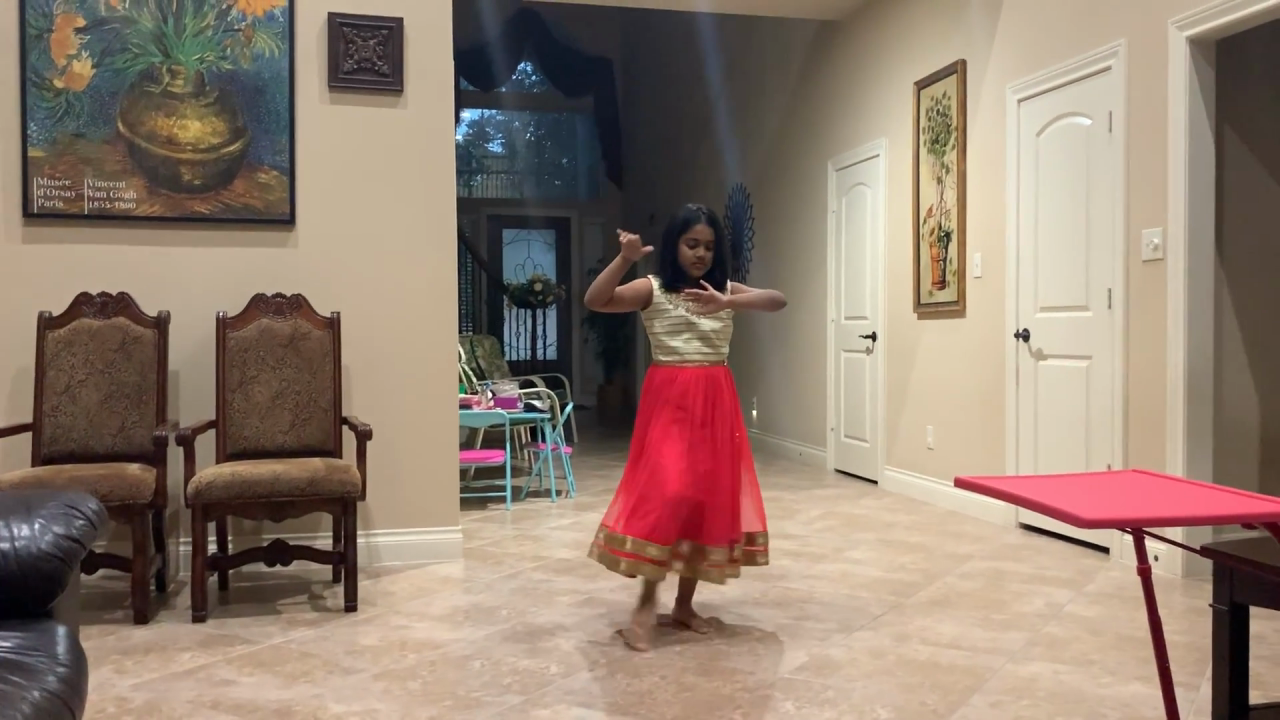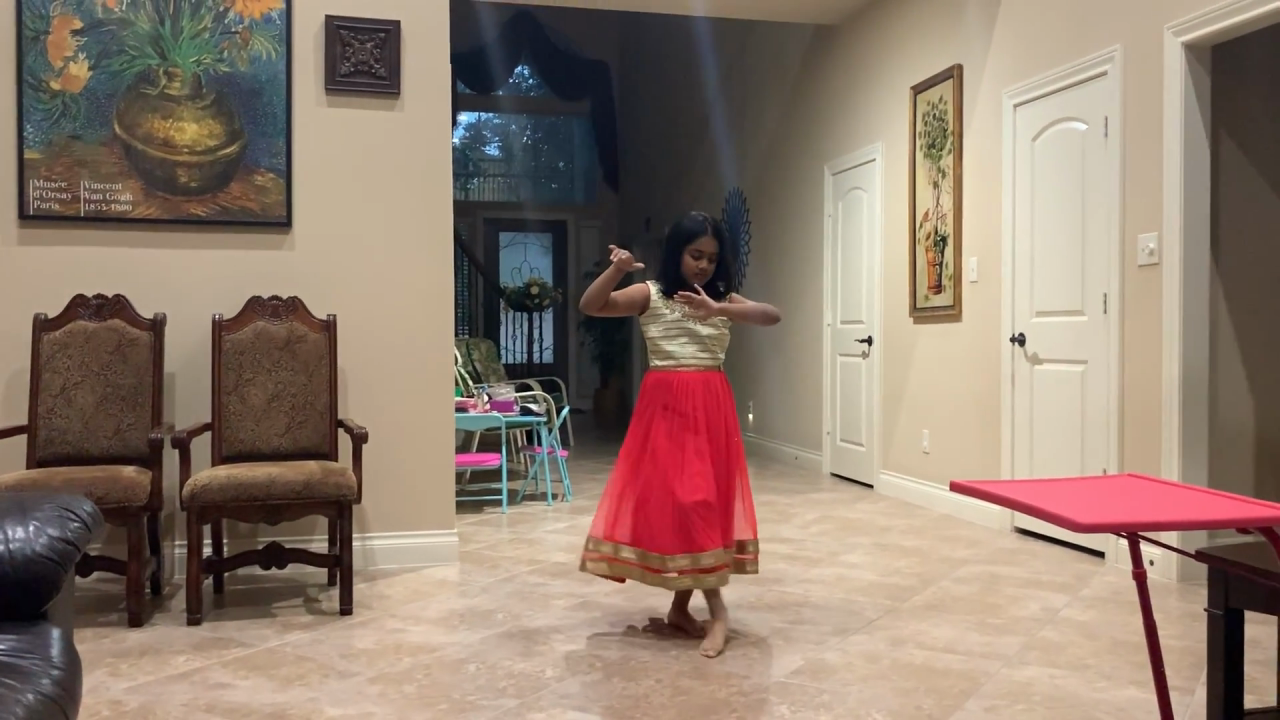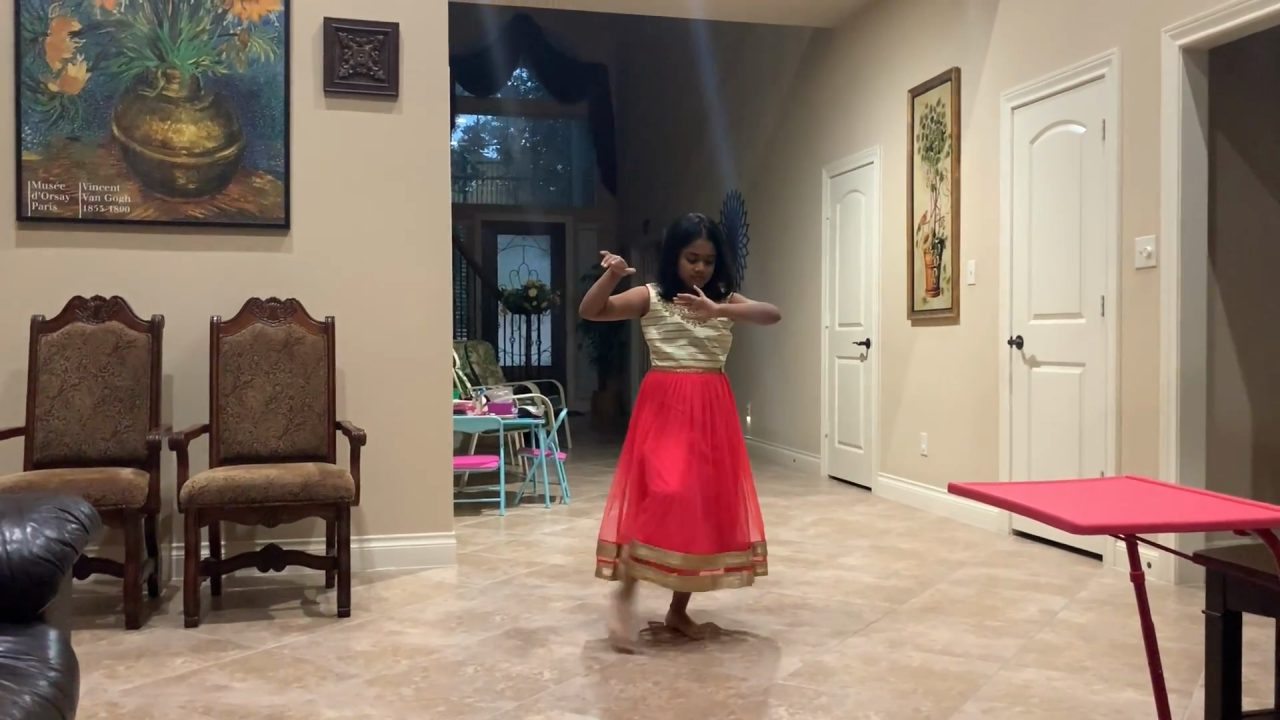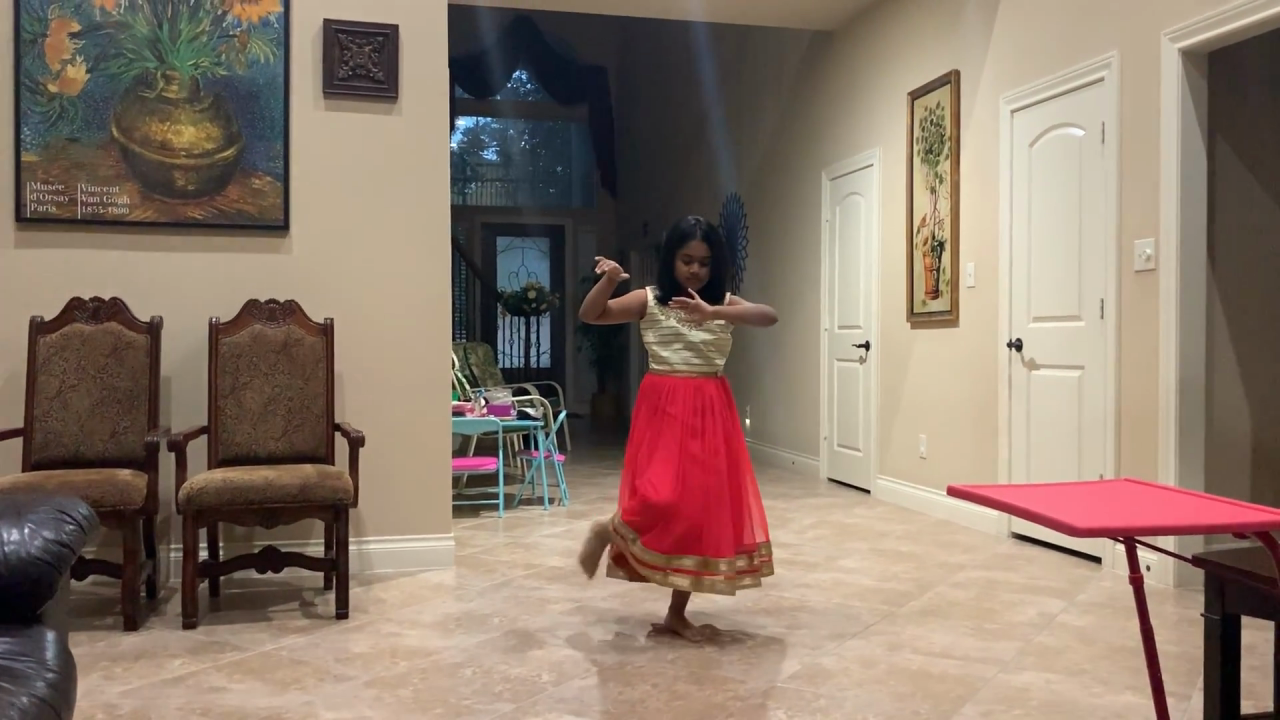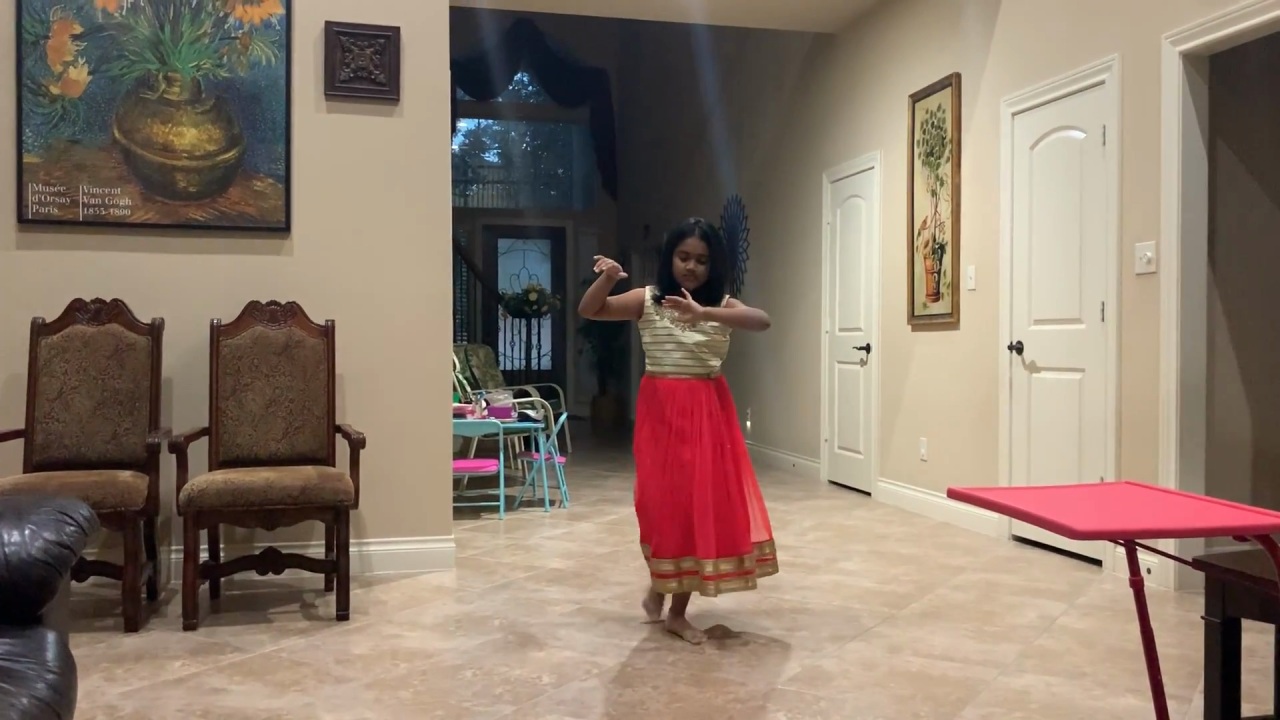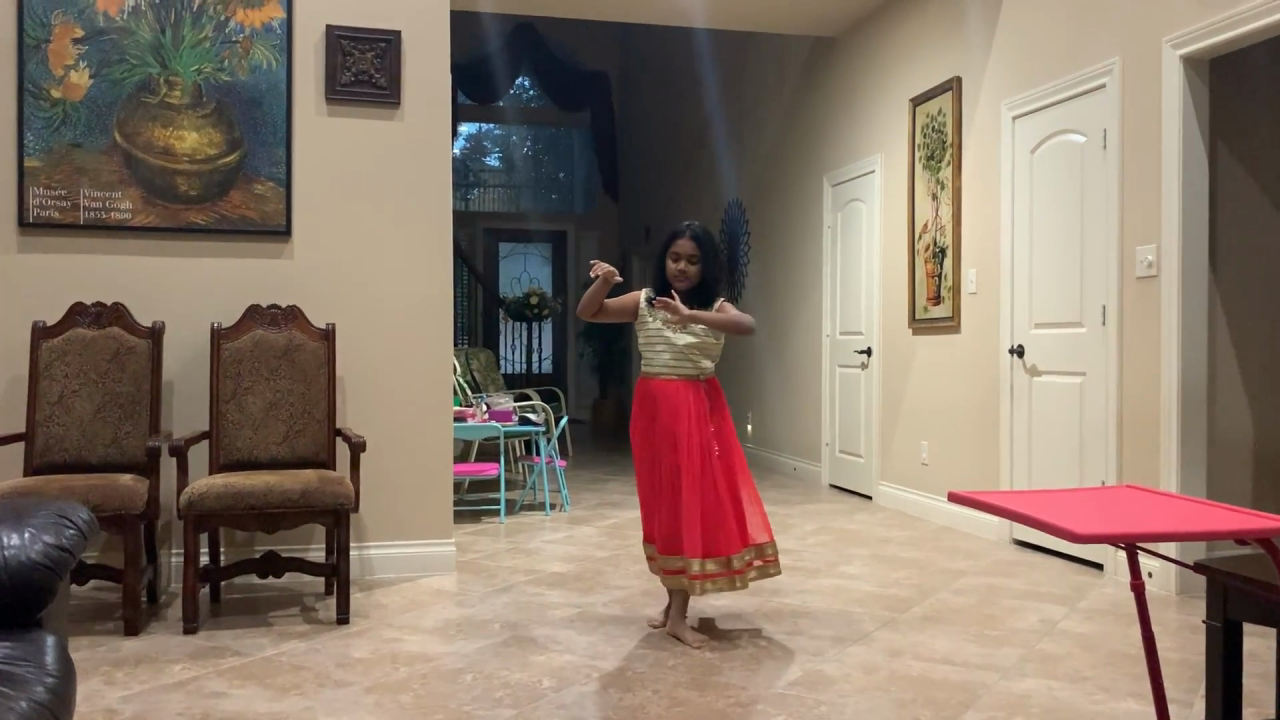
dt=0.2s
person 1, frame 1
left shoulder: (725, 290)
right shoulder: (652, 290)
left elbow: (778, 300)
right elbow: (594, 301)
left wrist: (726, 302)
right wrist: (624, 259)
left hip: (716, 397)
right hip: (669, 396)
left knee: (708, 493)
right knee: (667, 490)
left ankle: (684, 603)
right ankle: (646, 599)
person 1, frame 2
left shoulder: (724, 299)
right shoulder: (650, 295)
left elbow: (772, 315)
right elbow: (590, 306)
left wrist: (719, 309)
right wrist: (616, 270)
left hip: (713, 405)
right hip: (666, 402)
left knee: (707, 498)
right knee: (680, 497)
left ankle: (680, 608)
right ankle: (715, 607)
person 1, frame 3
left shoulder: (725, 300)
right shoulder: (650, 298)
left elbow: (773, 314)
right elbow: (589, 311)
left wrist: (718, 310)
right wrist: (611, 275)
left hip: (713, 406)
right hip: (665, 402)
left knee: (708, 499)
right knee: (666, 492)
left ankle: (678, 609)
right ankle: (624, 594)
person 1, frame 4
left shoulder: (724, 303)
right shoulder: (648, 301)
left elbow: (770, 316)
right elbow: (589, 315)
left wrist: (712, 313)
right wrist: (607, 281)
left hip: (711, 409)
right hip: (663, 406)
left knee: (705, 502)
right knee: (659, 497)
left ankle: (677, 611)
right ankle: (606, 534)
person 1, frame 5
left shoulder: (722, 305)
right shoulder: (647, 300)
left elbow: (762, 321)
right elbow: (588, 310)
left wrist: (704, 313)
right wrist: (606, 278)
left hip: (708, 409)
right hip: (661, 408)
left knee: (704, 500)
right knee: (664, 499)
left ankle: (677, 612)
right ankle: (660, 586)
person 1, frame 6
left shoulder: (715, 308)
right shoulder: (643, 302)
left elbow: (748, 326)
right elbow: (586, 313)
left wrist: (689, 316)
right wrist: (604, 281)
left hip: (700, 409)
right hip: (654, 408)
left knee: (700, 498)
right knee: (665, 499)
left ankle: (678, 612)
right ankle: (675, 600)
